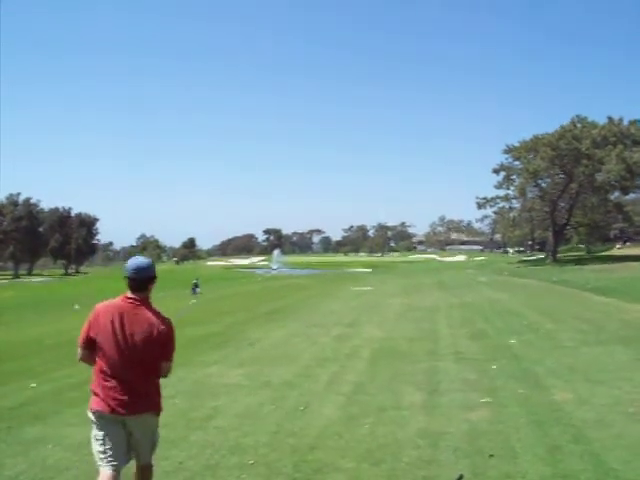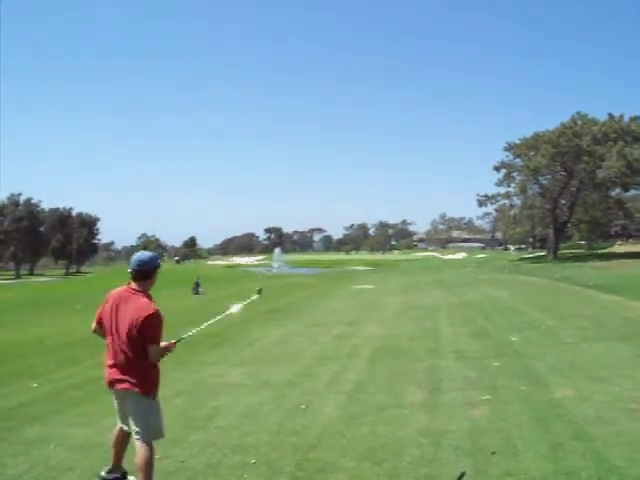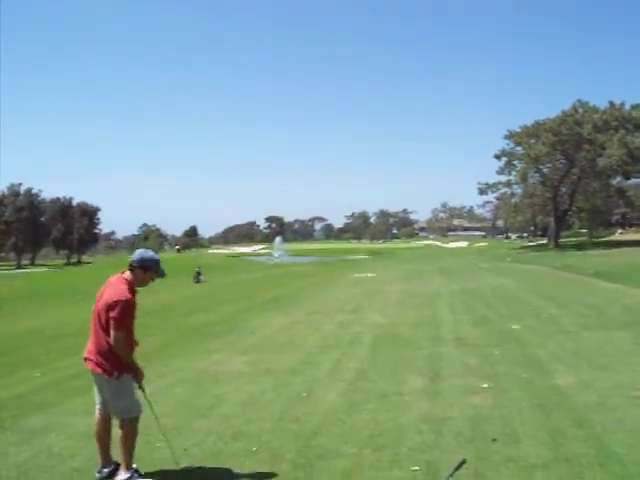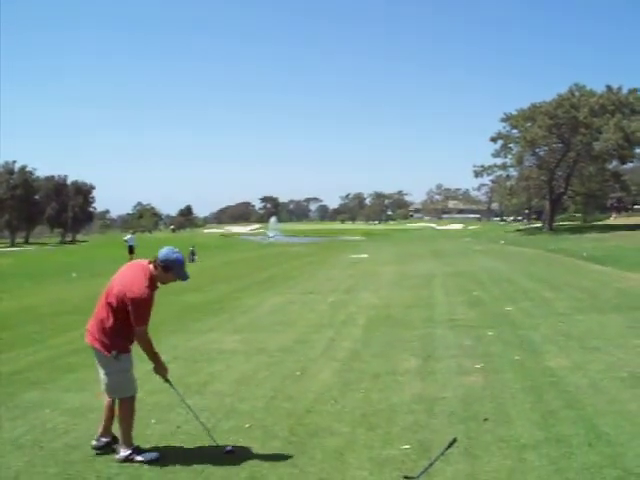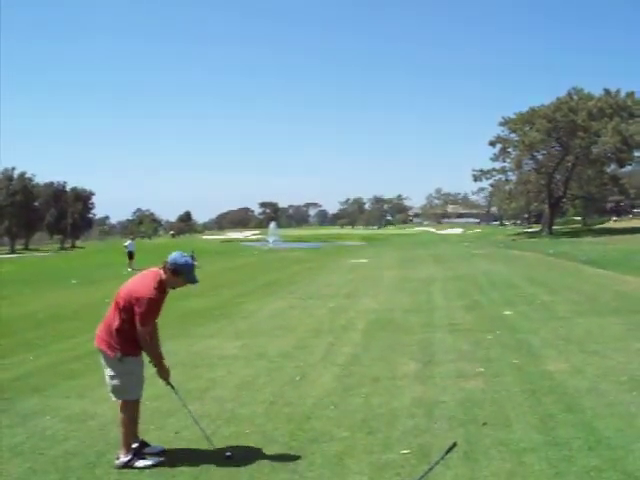
dt=0.7s
person 1, frame 1
left shoulder: (100, 312)
right shoulder: (161, 325)
left elbow: (83, 354)
right elbow: (164, 371)
left hip: (104, 404)
right hip: (144, 405)
right knee: (144, 459)
person 1, frame 2
left shoulder: (113, 296)
right shoulder: (149, 311)
left elbow: (97, 328)
right elbow: (154, 356)
right wrist: (165, 347)
left hip: (116, 376)
right hip: (138, 382)
left knee: (125, 425)
right knee: (144, 439)
person 1, frame 3
left shoulder: (115, 280)
right shoulder: (123, 298)
right elbow: (117, 341)
left wrist: (129, 339)
right wrist: (135, 368)
left hip: (97, 359)
right hip: (112, 365)
left knee: (104, 412)
right knee: (130, 416)
person 1, frame 4
left shoulder: (140, 265)
right shoulder: (142, 293)
right elbow: (141, 335)
right wrist: (158, 363)
left hip: (102, 334)
right hip: (111, 342)
left knee: (114, 390)
right knee: (126, 395)
left ankle: (104, 437)
right ankle: (126, 449)
person 1, frame 5
left shoulder: (157, 278)
right shoulder: (148, 294)
left elbow: (151, 323)
right elbow: (143, 335)
left wrist: (158, 353)
right wrist: (160, 365)
left hip: (127, 342)
right hip: (117, 346)
left knee: (134, 396)
right knee: (129, 398)
left ankle: (135, 442)
right ankle: (126, 455)
